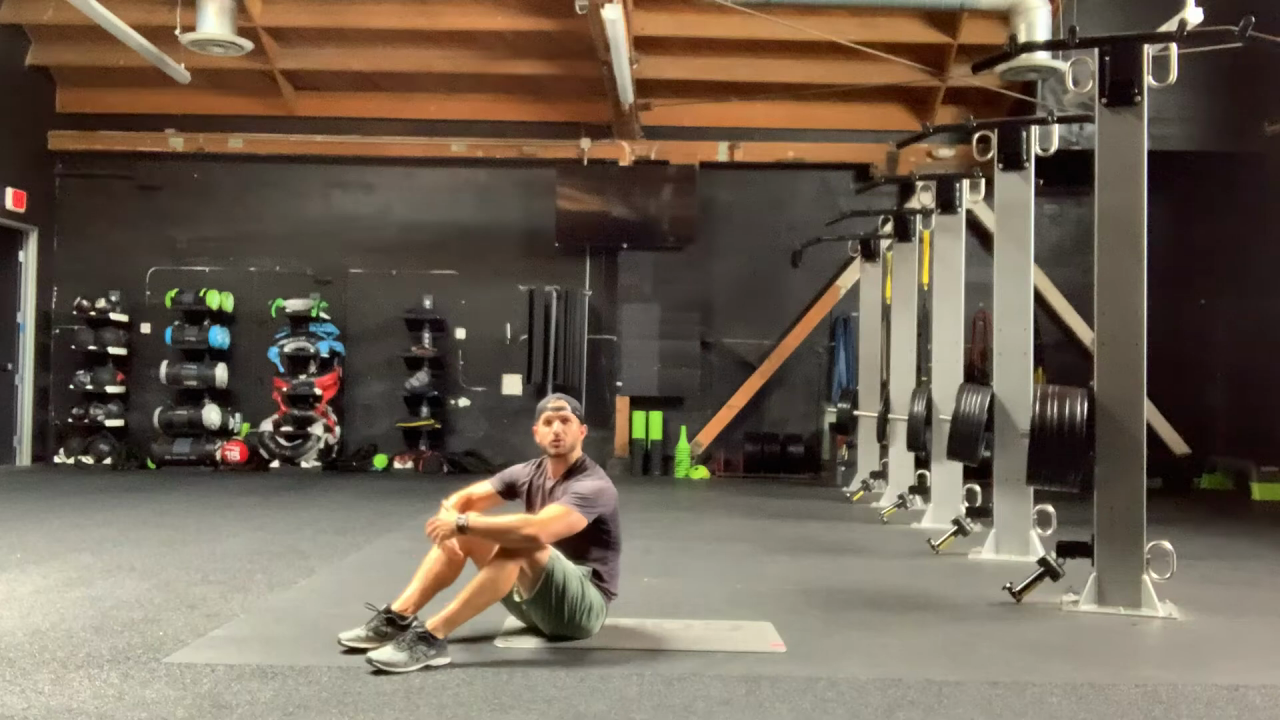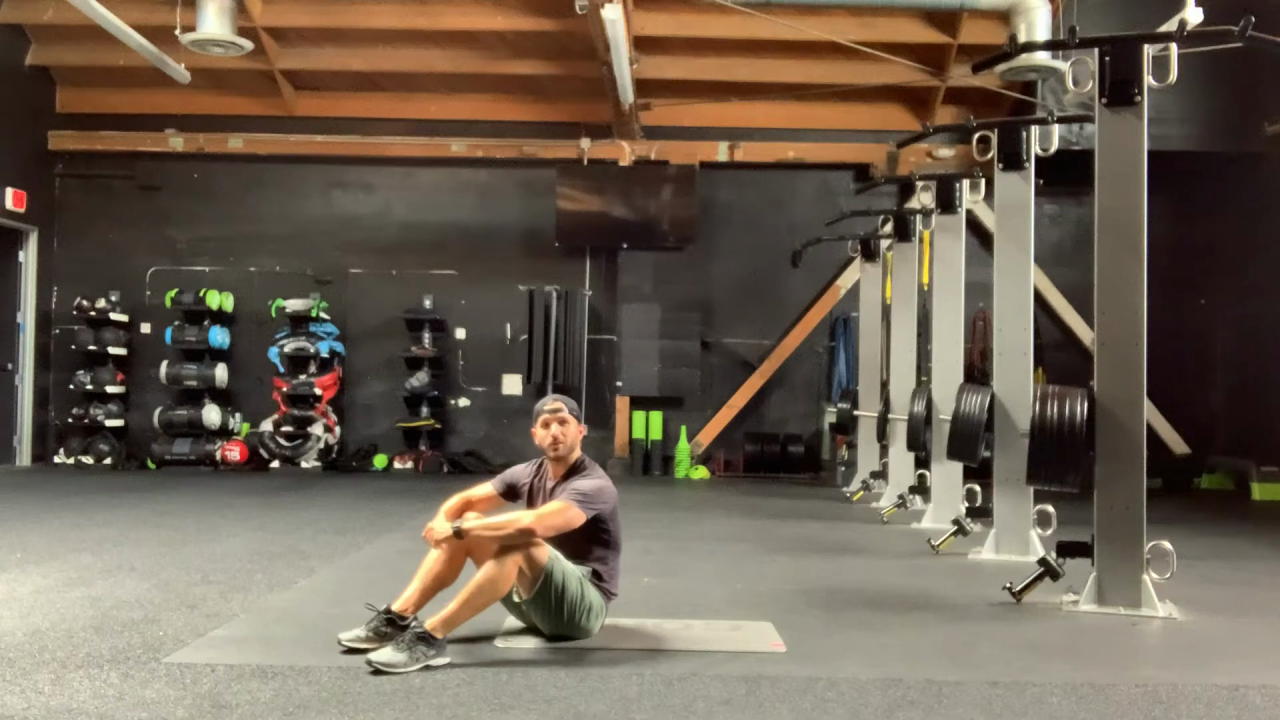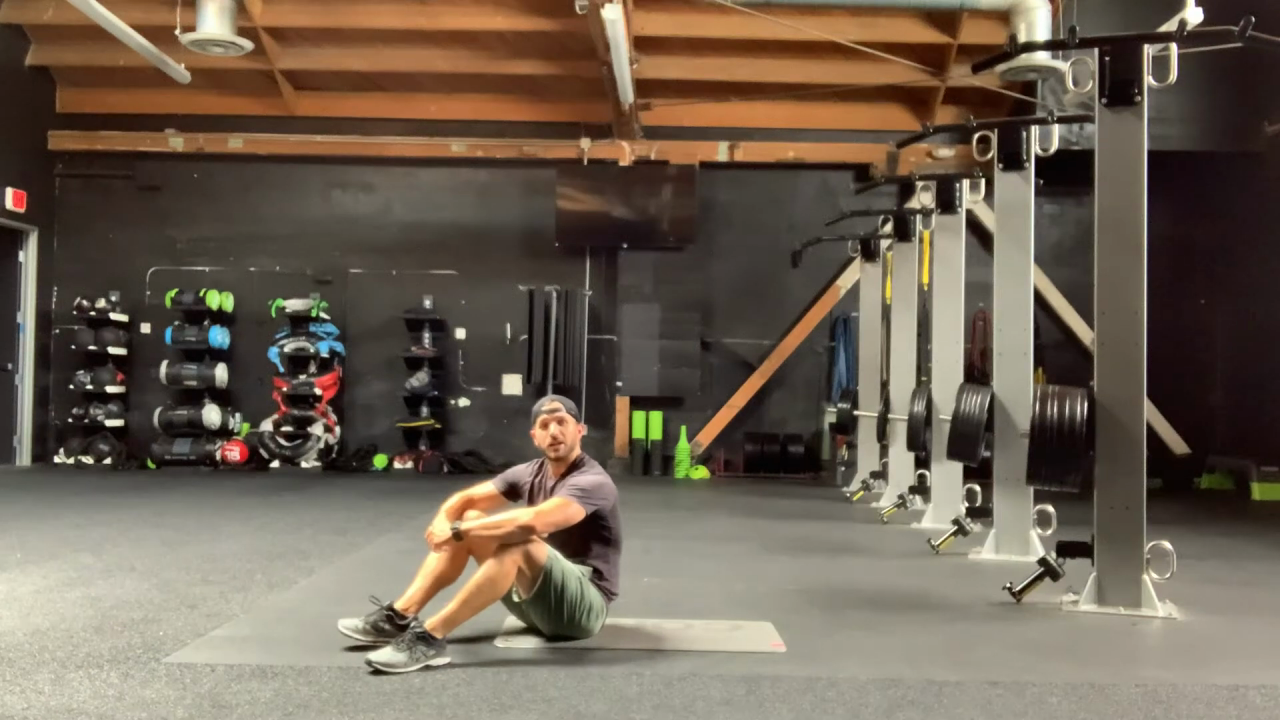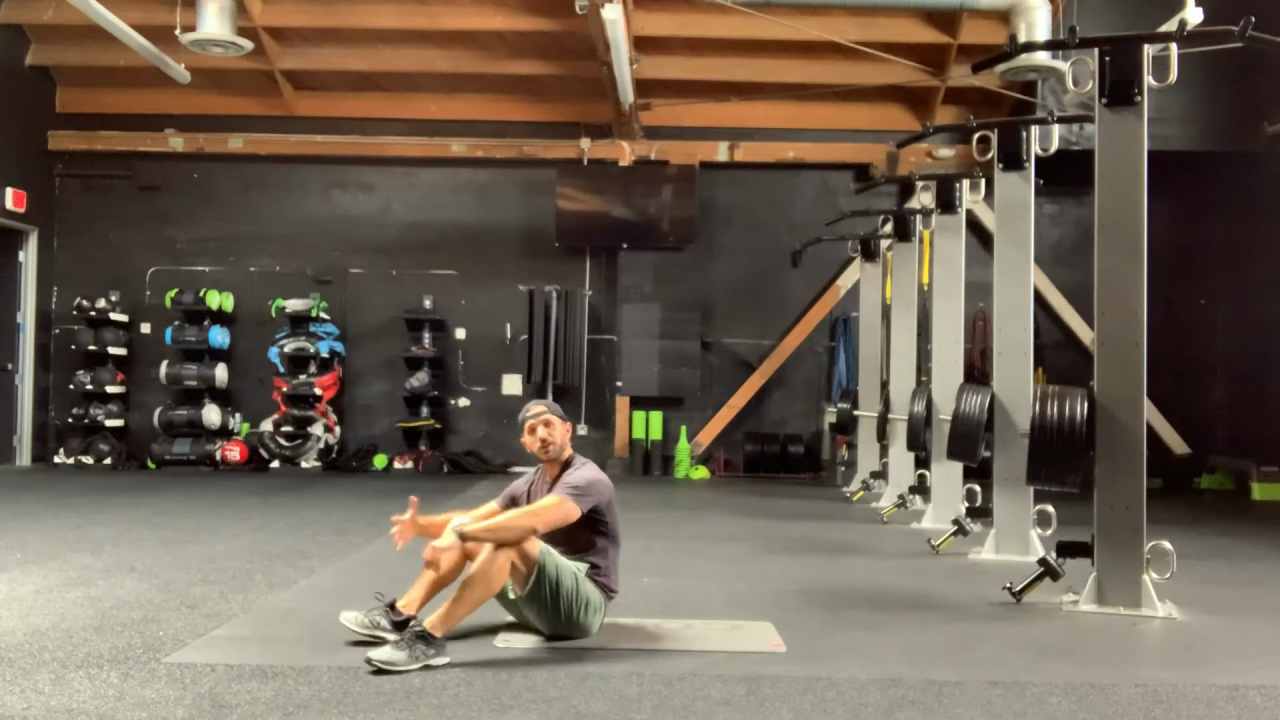
dt=0.5s
person 1, frame 1
left shoulder: (593, 487)
right shoulder: (529, 473)
left elbow: (536, 530)
right elbow: (462, 498)
left wrist: (461, 524)
right wrist: (449, 524)
left hip: (582, 606)
right hip: (534, 596)
left knee: (521, 544)
right knee: (468, 526)
left ankle: (431, 637)
right ankle: (397, 619)
person 1, frame 2
left shoulder: (593, 486)
right shoulder: (529, 473)
left elbow: (531, 524)
right elbow: (465, 500)
left wrist: (457, 529)
right wrist: (441, 524)
left hip: (582, 605)
right hip: (534, 595)
left knee: (519, 544)
right knee: (466, 525)
left ankle: (431, 637)
right ankle: (397, 619)
person 1, frame 3
left shoulder: (592, 482)
right shoulder: (530, 473)
left elbow: (531, 522)
right elbow: (466, 498)
left wrist: (457, 531)
right wrist: (442, 523)
left hip: (582, 605)
right hip: (536, 595)
left knee: (518, 542)
right knee: (469, 520)
left ankle: (430, 636)
right ankle: (399, 617)
person 1, frame 4
left shoulder: (587, 480)
right shoulder: (529, 484)
left elbow: (531, 521)
right elbow: (475, 518)
left wrist: (459, 534)
right wrist: (421, 524)
left hip: (582, 603)
right hip: (537, 598)
left knee: (510, 540)
right knee: (463, 528)
left ankle: (430, 636)
right ankle: (400, 615)
